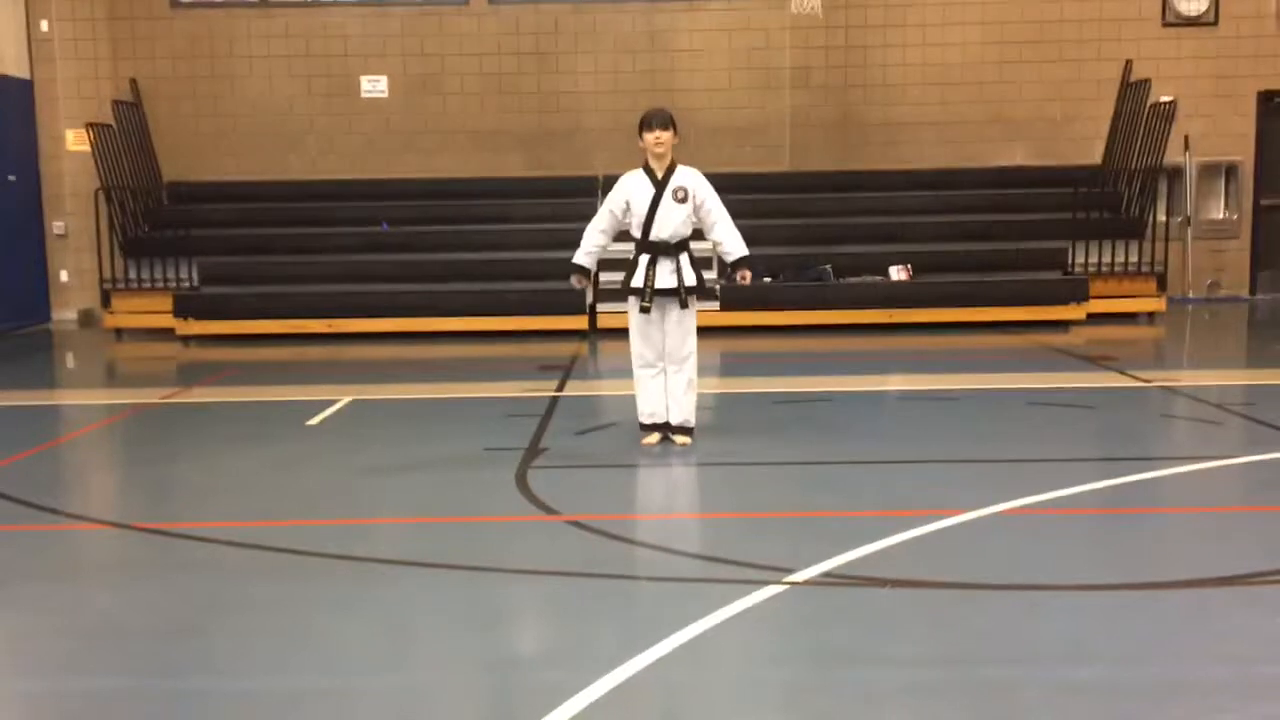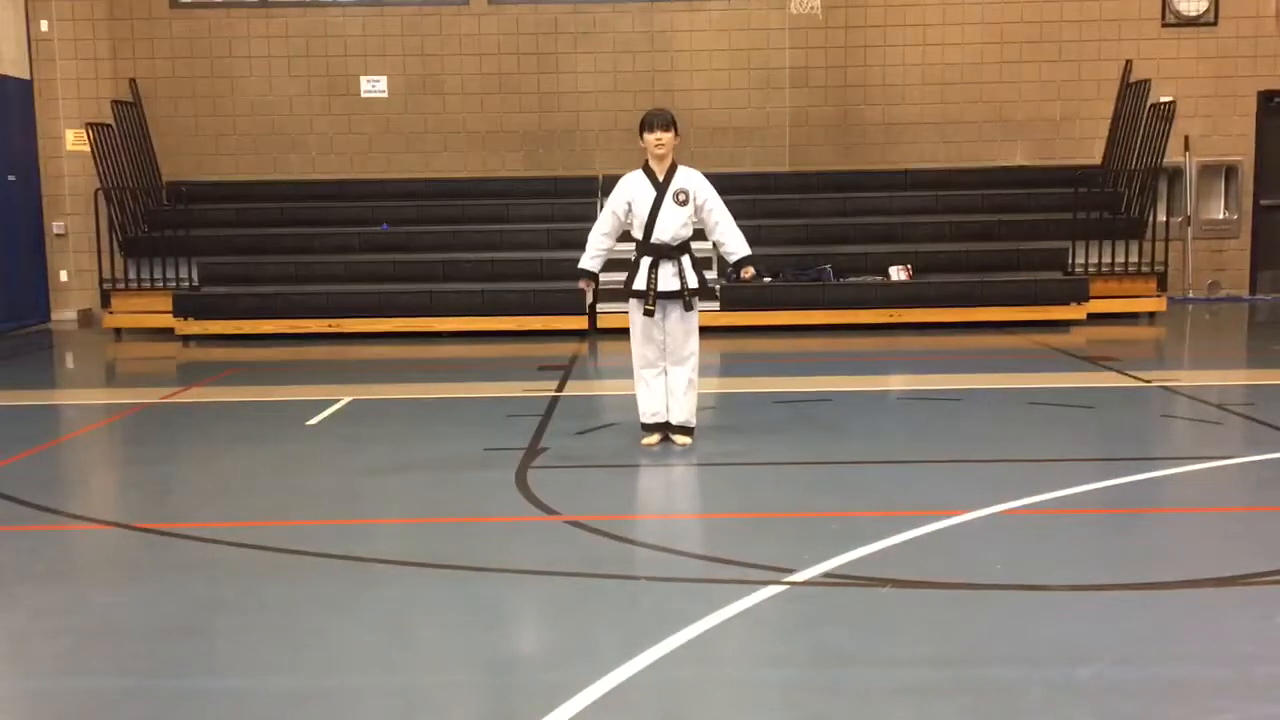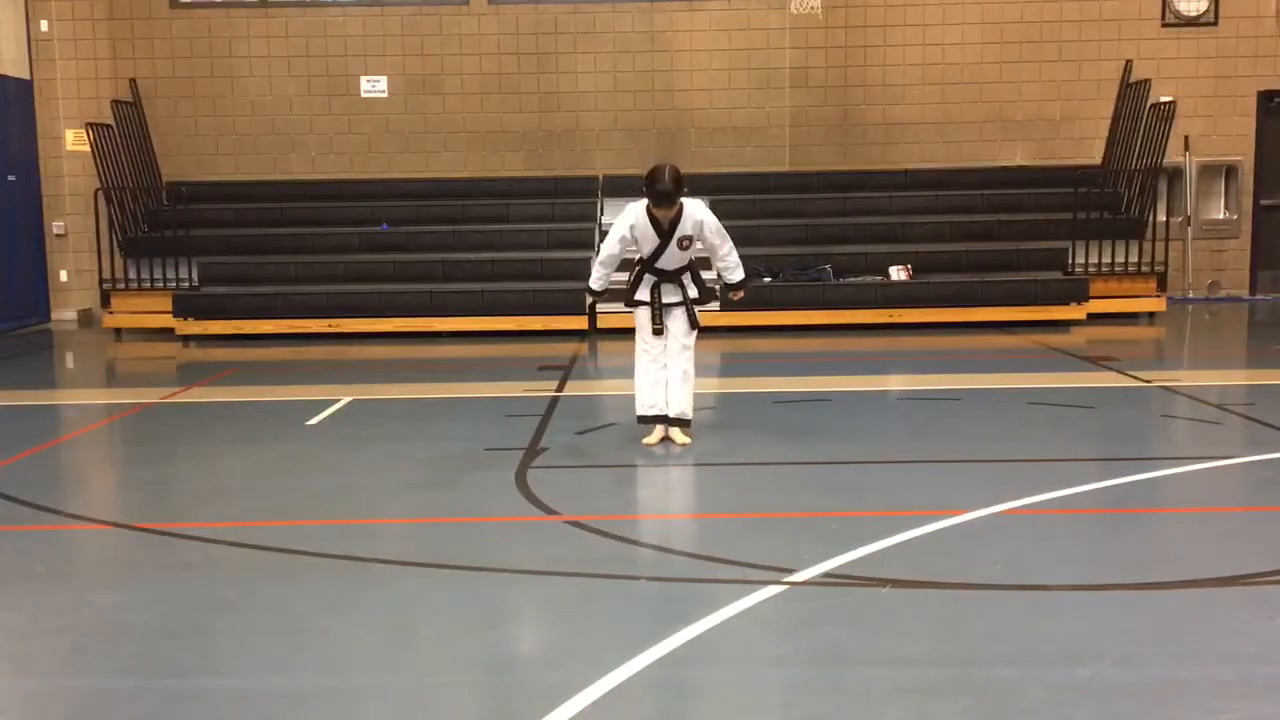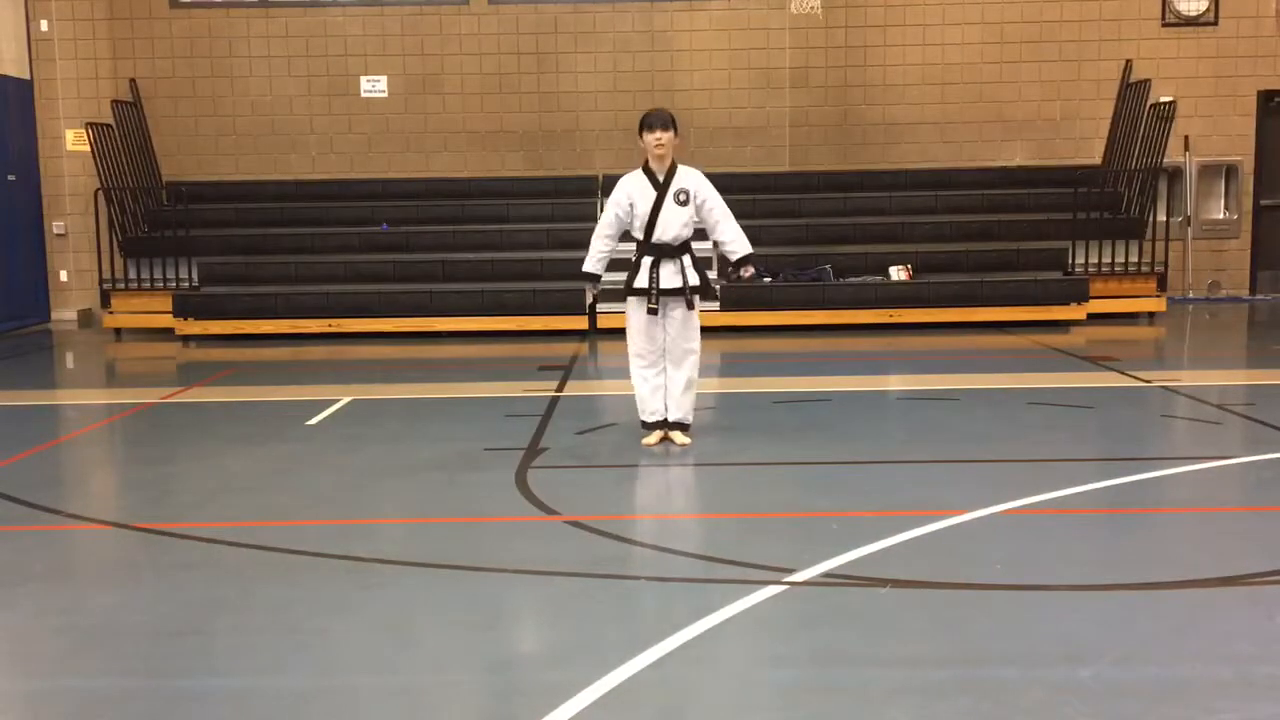
dt=0.7s
person 1, frame 1
left shoulder: (692, 179)
right shoulder: (628, 183)
left elbow: (717, 221)
right elbow: (602, 226)
left wrist: (739, 260)
right wrist: (582, 264)
left hip: (680, 272)
right hip: (644, 272)
left knee: (681, 354)
right knee: (646, 354)
left ankle: (681, 423)
right ankle: (653, 422)
person 1, frame 2
left shoulder: (693, 180)
right shoulder: (629, 184)
left elbow: (719, 221)
right elbow: (605, 227)
left wrist: (742, 259)
right wrist: (589, 268)
left hip: (681, 272)
right hip: (645, 273)
left knee: (683, 353)
right knee: (647, 355)
left ankle: (680, 423)
right ankle: (654, 422)
person 1, frame 3
left shoulder: (698, 214)
right shoulder: (633, 217)
left elbow: (722, 248)
right elbow: (609, 252)
left wrist: (735, 282)
right wrist: (596, 286)
left hip: (682, 286)
right hip: (647, 286)
left knee: (680, 353)
right knee: (649, 353)
left ankle: (677, 421)
right ankle: (657, 421)
person 1, frame 4
left shoulder: (693, 179)
right shoulder: (629, 184)
left elbow: (720, 220)
right elbow: (607, 230)
left wrist: (742, 256)
right wrist: (592, 272)
left hip: (682, 272)
right hip: (645, 273)
left knee: (683, 352)
right knee: (645, 353)
left ankle: (678, 422)
right ankle: (655, 422)
